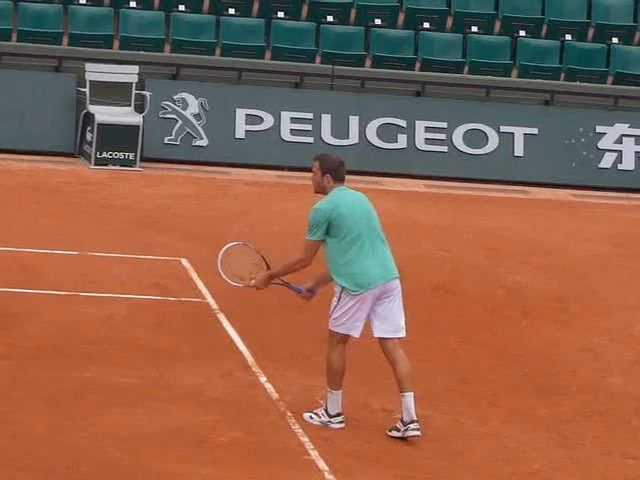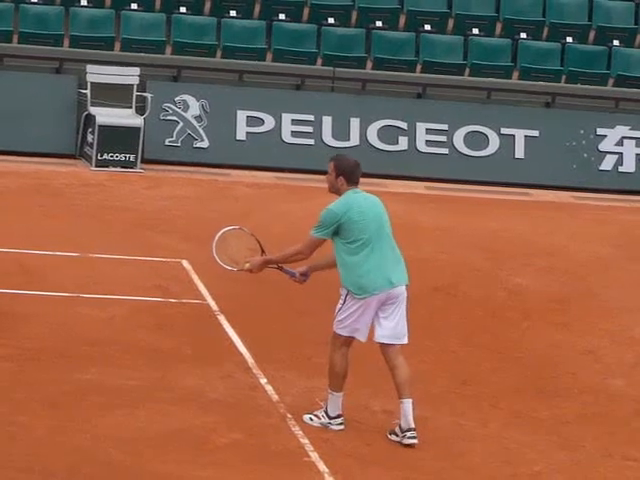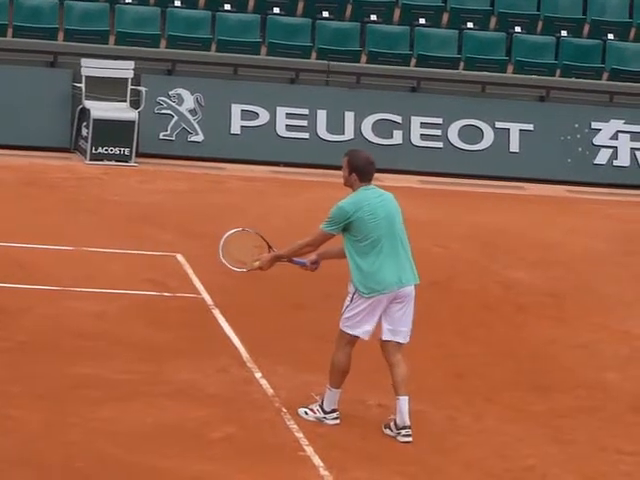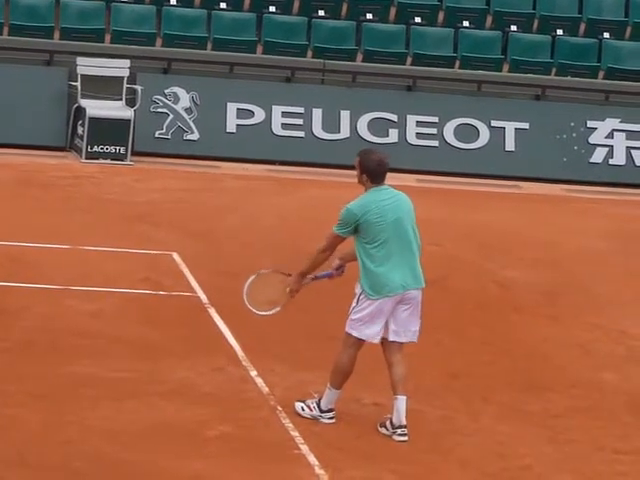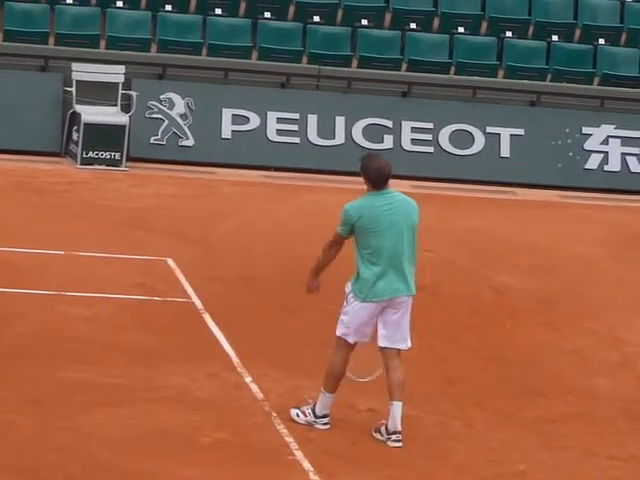
dt=1s
person 1, frame 1
left shoulder: (323, 208)
right shoulder: (360, 198)
left elbow: (304, 260)
left wrist: (269, 276)
right wrist: (317, 283)
left hip: (358, 285)
right hip: (388, 278)
left knee: (336, 342)
right knee: (392, 346)
left ankle: (333, 412)
right ankle: (409, 418)
person 1, frame 2
left shoulder: (336, 210)
right shoulder: (374, 201)
left elbow: (303, 250)
left wrist: (264, 261)
right wrist: (311, 269)
left hip: (363, 288)
right hip: (395, 284)
left knee: (340, 344)
right knee: (394, 352)
left ankle: (333, 413)
right ankle: (407, 425)
person 1, frame 3
left shoulder: (348, 207)
right shoulder: (389, 199)
left elbow: (311, 243)
left wrist: (274, 257)
right wrist: (322, 256)
left hip: (371, 287)
right hip: (404, 283)
left knee: (345, 343)
right knee: (393, 351)
left ankle: (329, 408)
right ankle: (402, 422)
person 1, frame 4
left shoulder: (357, 209)
right shoulder: (404, 200)
left elbow: (326, 249)
left wrist: (299, 276)
right wrist: (346, 259)
left hip: (379, 288)
right hip: (411, 285)
left knee: (351, 345)
right knee: (394, 350)
left ankle: (325, 407)
right ankle: (399, 422)
person 1, frame 5
left shoulder: (355, 209)
right shoulder: (411, 206)
left elbow: (333, 247)
left wrist: (314, 274)
left hip: (368, 291)
right hip: (402, 291)
left knee: (342, 347)
right knee: (393, 356)
left ankle: (320, 412)
right ankle: (394, 427)
